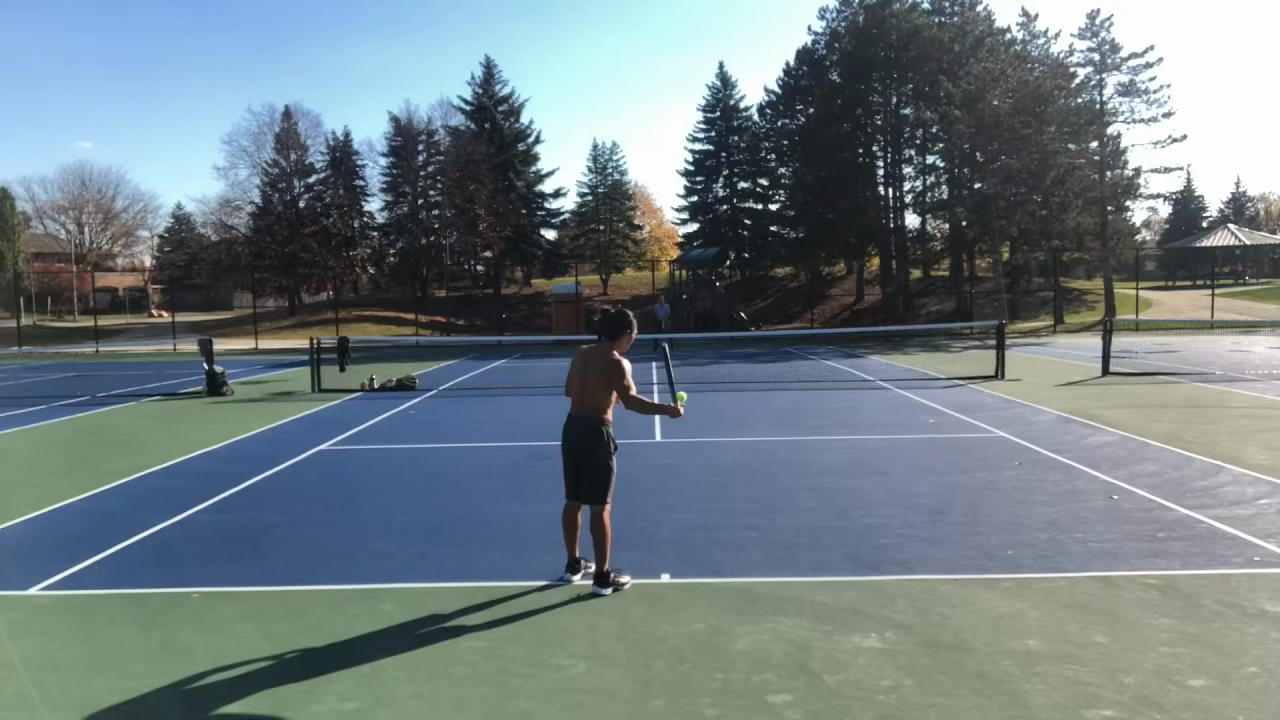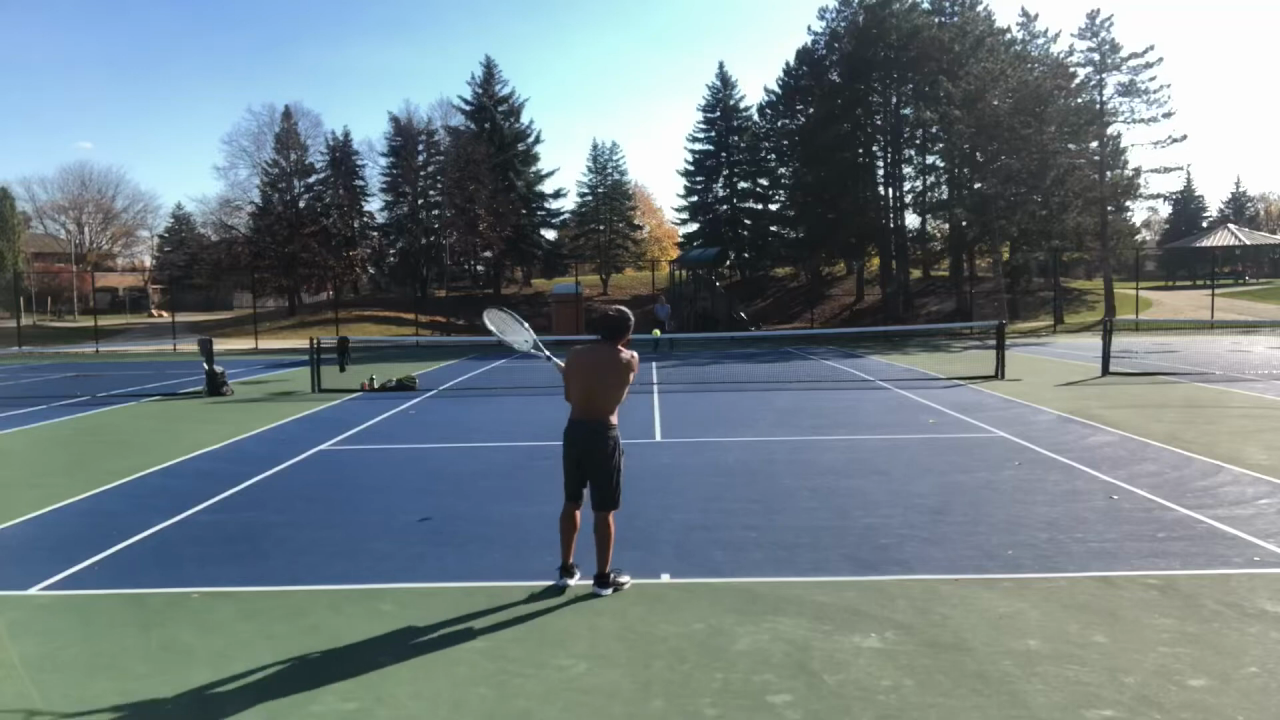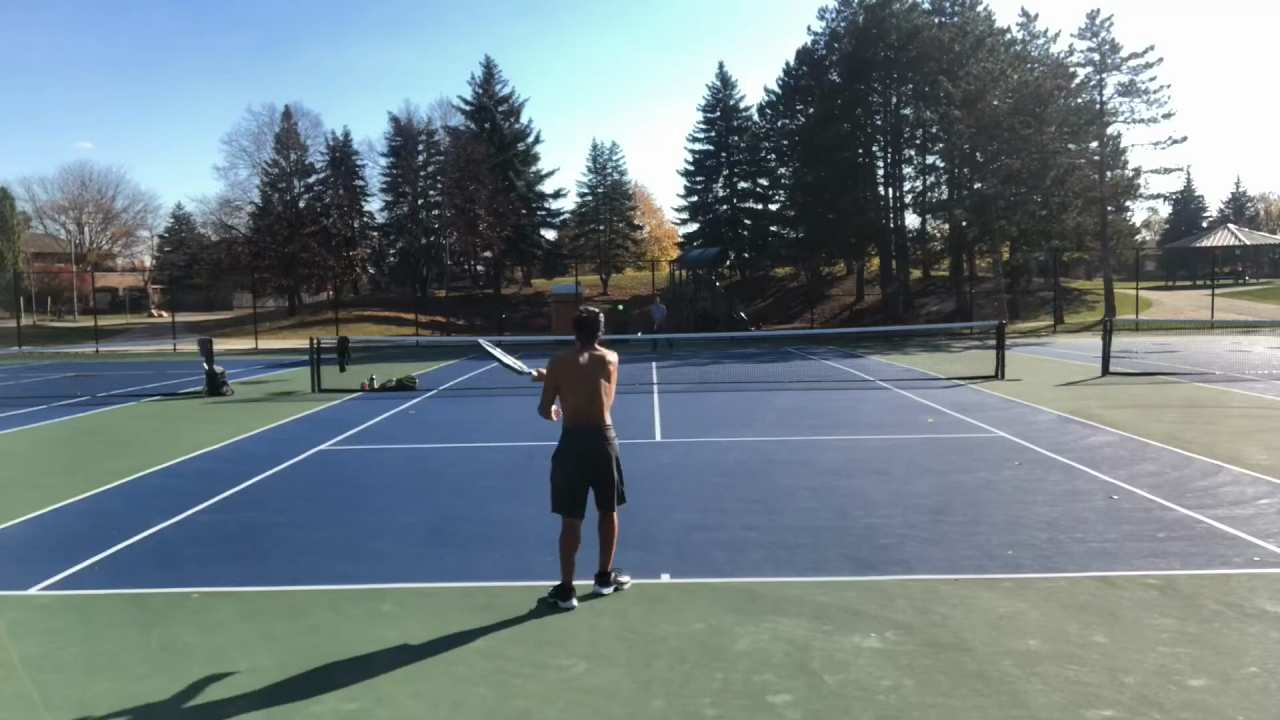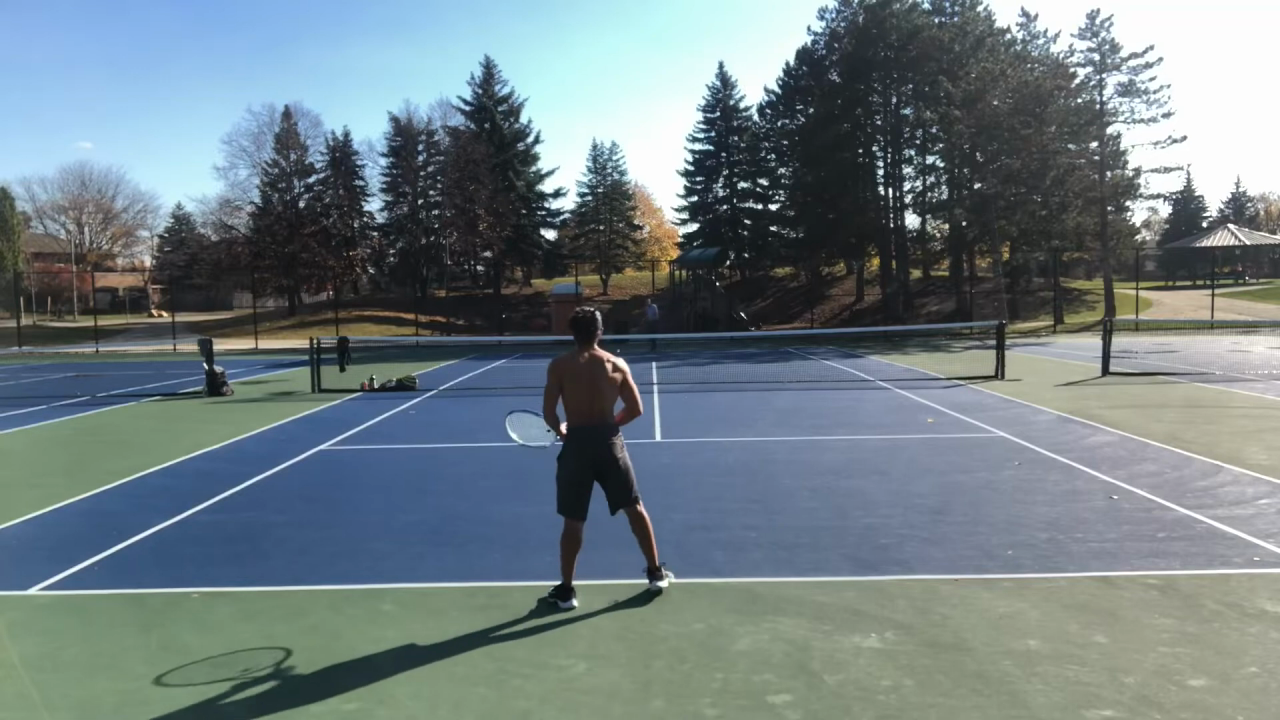
dt=0.4s
person 1, frame 1
left shoulder: (582, 355)
right shoulder: (618, 364)
right elbow: (632, 401)
right wrist: (667, 409)
left hip: (572, 428)
right hip: (597, 433)
left knee: (573, 502)
right knee: (600, 506)
left ankle: (573, 564)
right ankle: (602, 576)
person 1, frame 2
left shoulder: (577, 355)
right shoulder: (629, 359)
left elbow: (569, 396)
left hip: (574, 431)
right hip: (604, 436)
left knee: (571, 504)
right knee: (603, 511)
left ankle: (567, 568)
right ankle: (603, 577)
person 1, frame 3
left shoulder: (560, 363)
right shoulder: (611, 359)
left elbow: (544, 409)
left wrist: (552, 411)
left hip: (573, 441)
right hip: (605, 438)
left knee: (571, 519)
right knee: (609, 511)
left ankle: (566, 589)
right ankle: (605, 577)
person 1, frame 4
left shoulder: (559, 365)
right shoulder: (617, 365)
left elbow: (548, 412)
right elbow: (635, 409)
left wrist: (561, 431)
left hip: (577, 443)
right hip: (609, 440)
left knee: (573, 521)
right knee: (634, 507)
left ankle: (566, 589)
right ankle: (655, 571)
